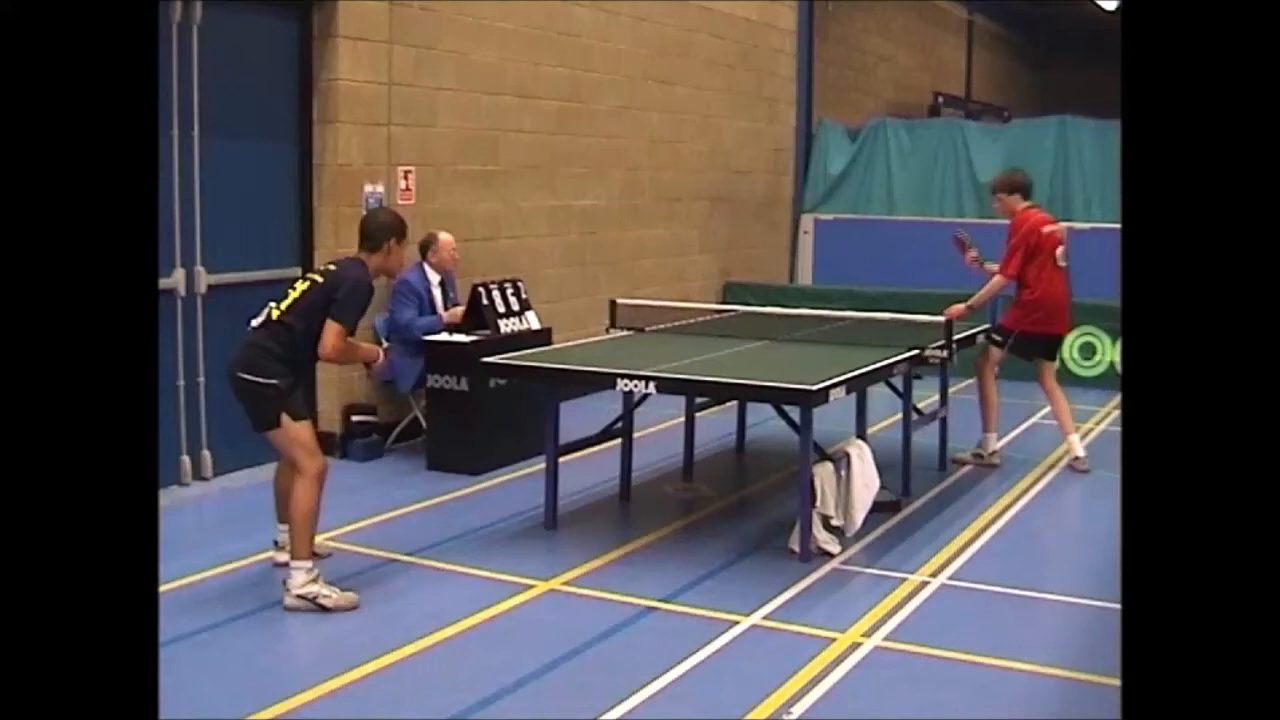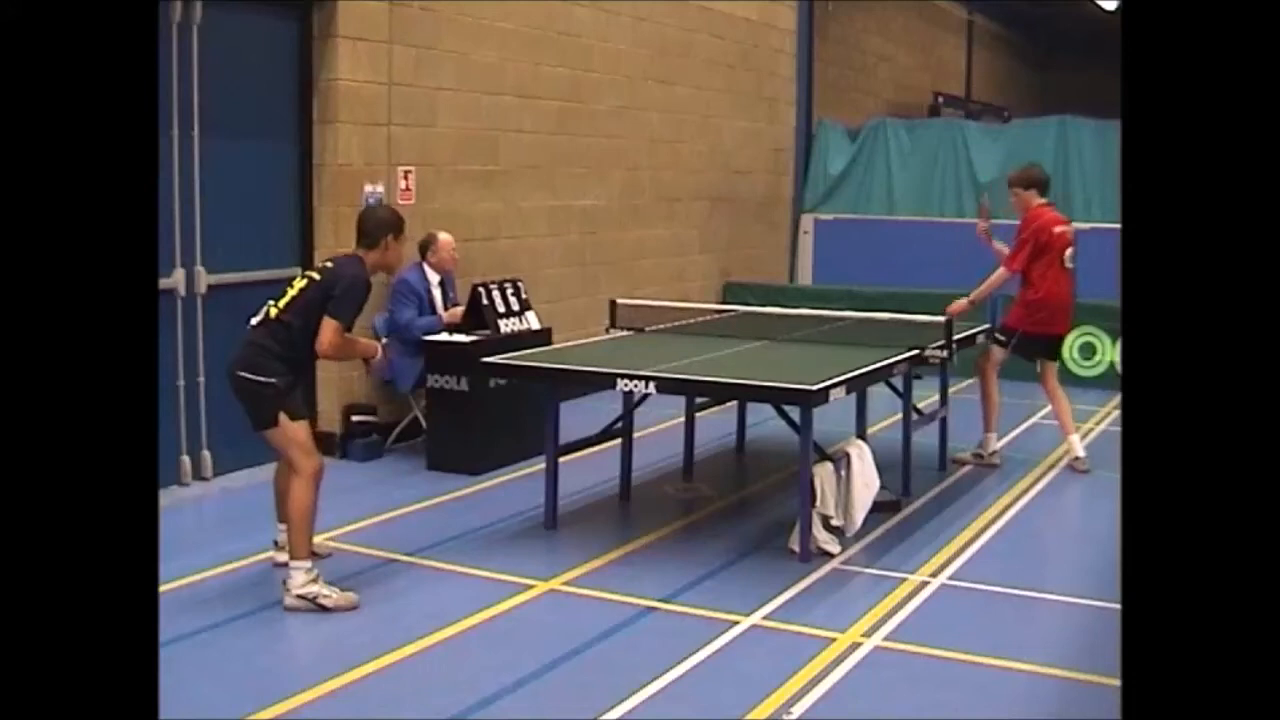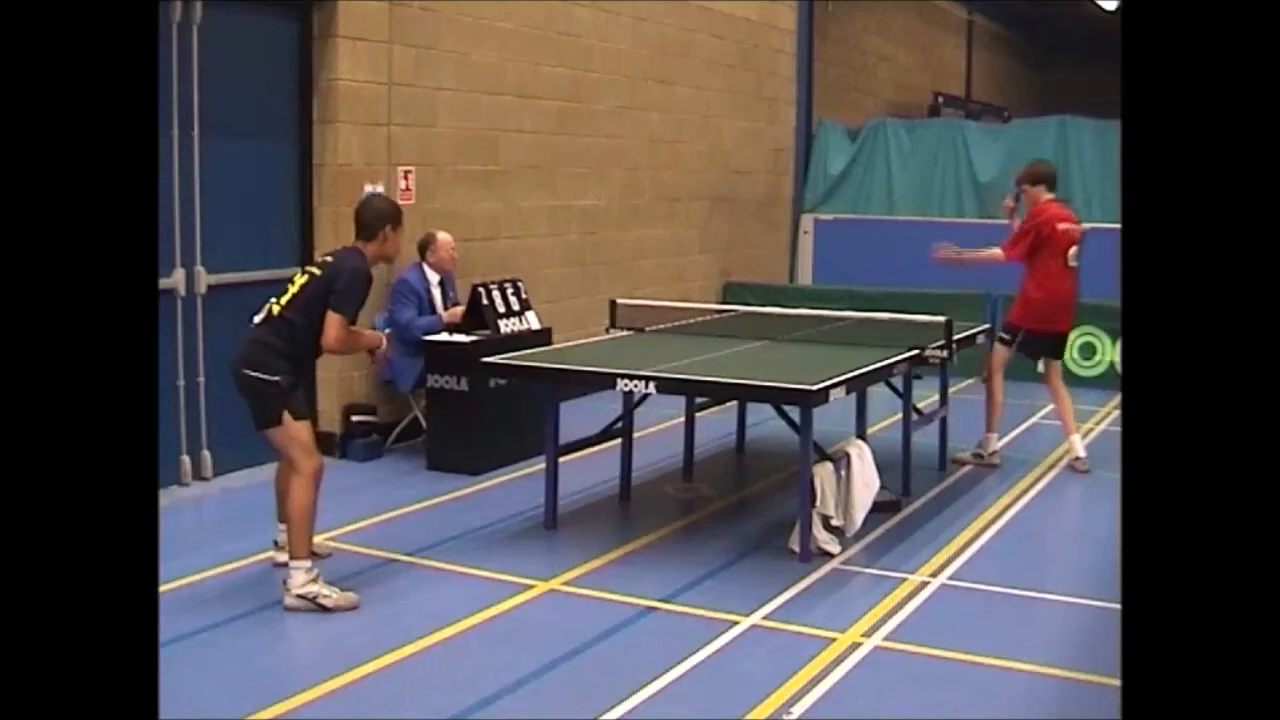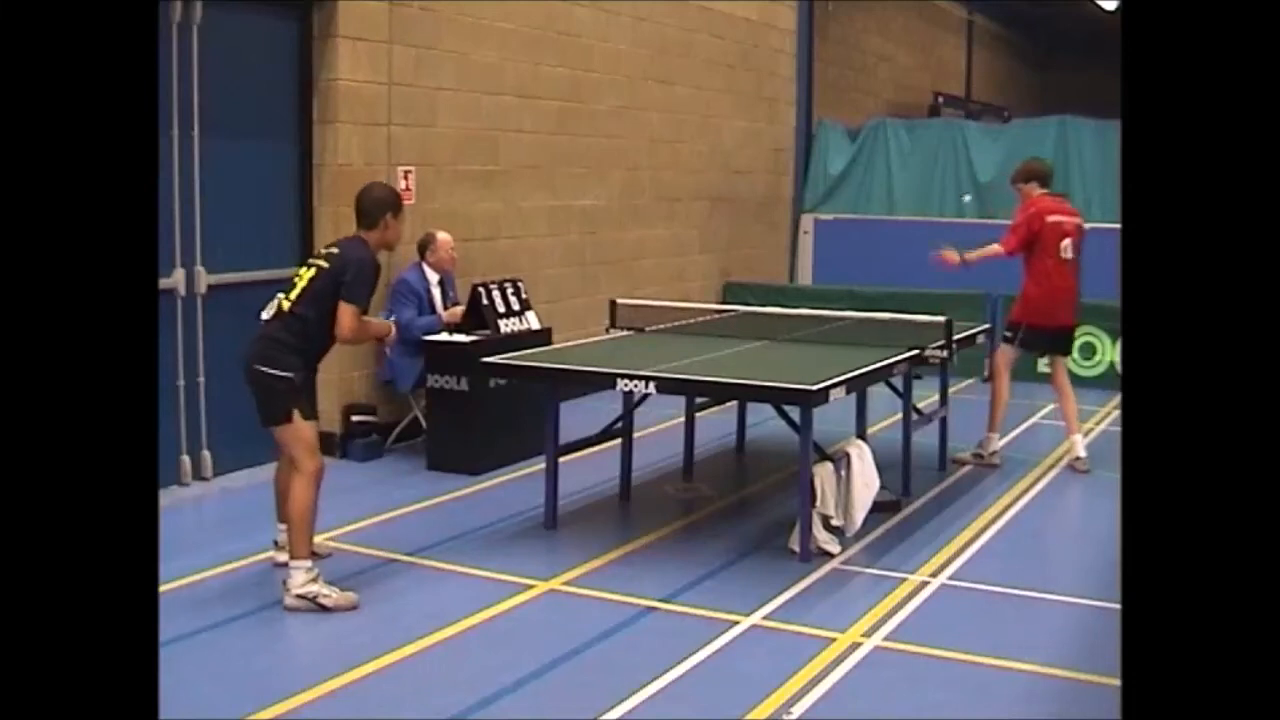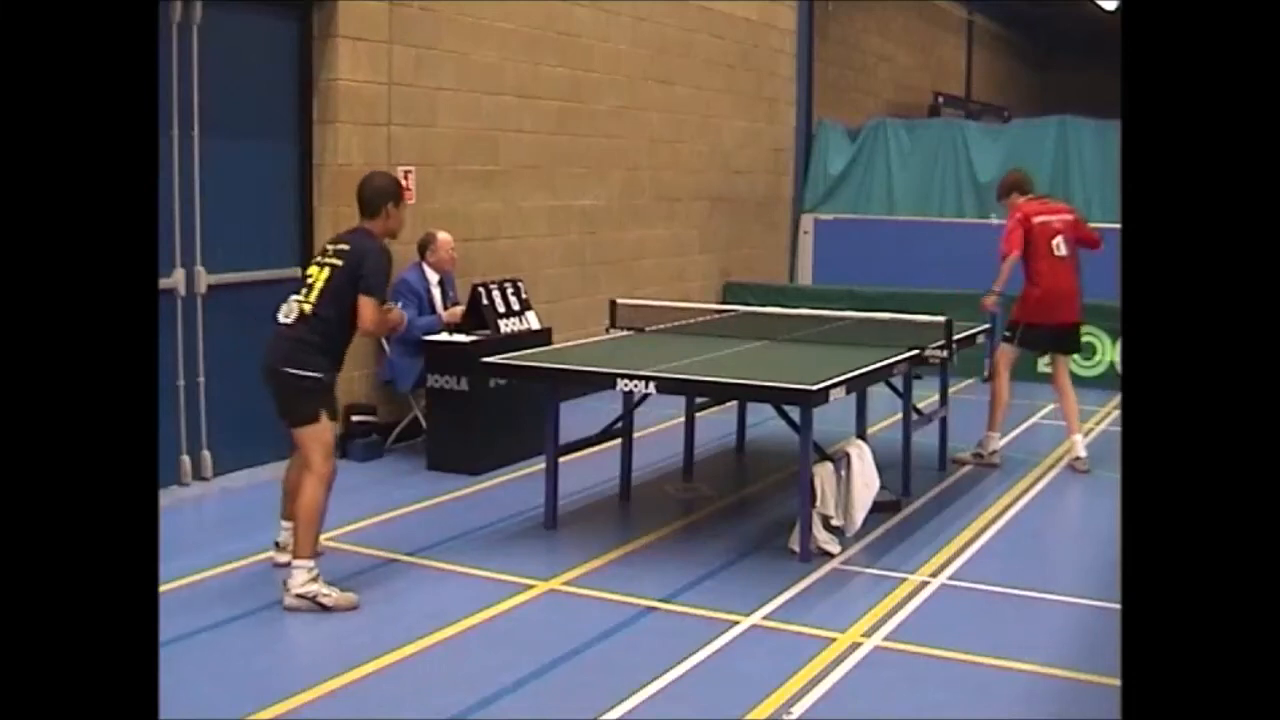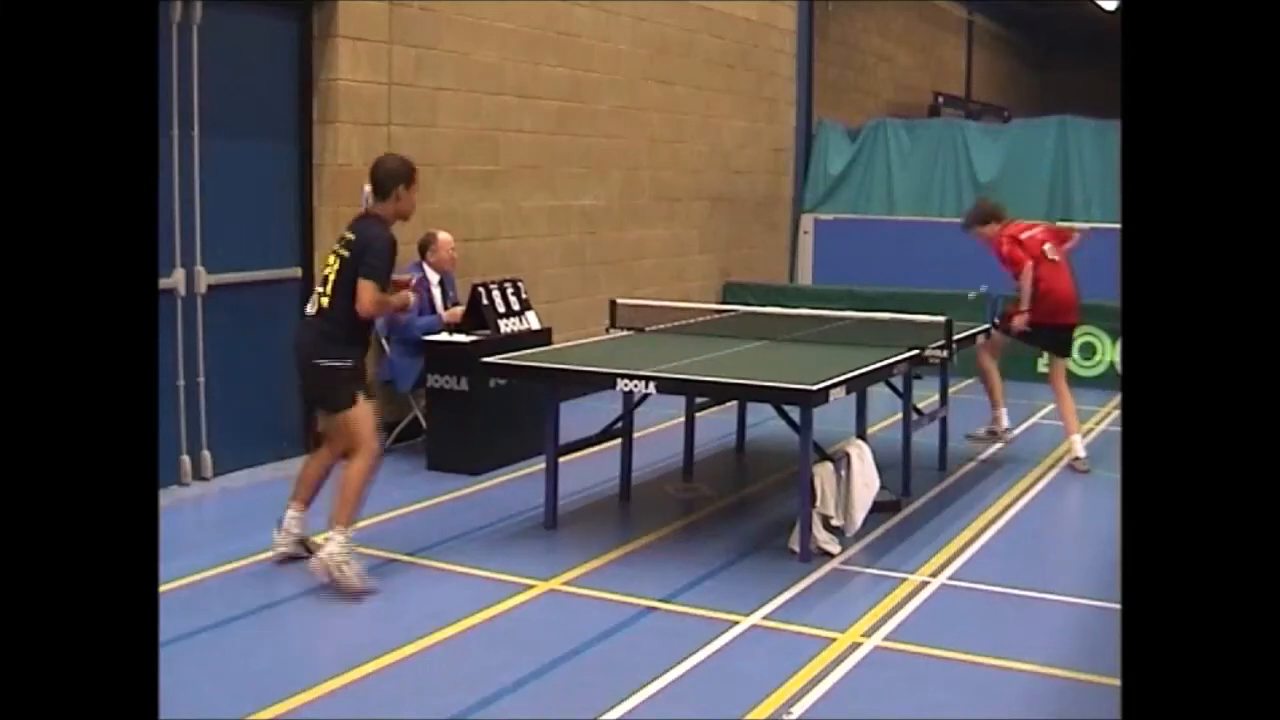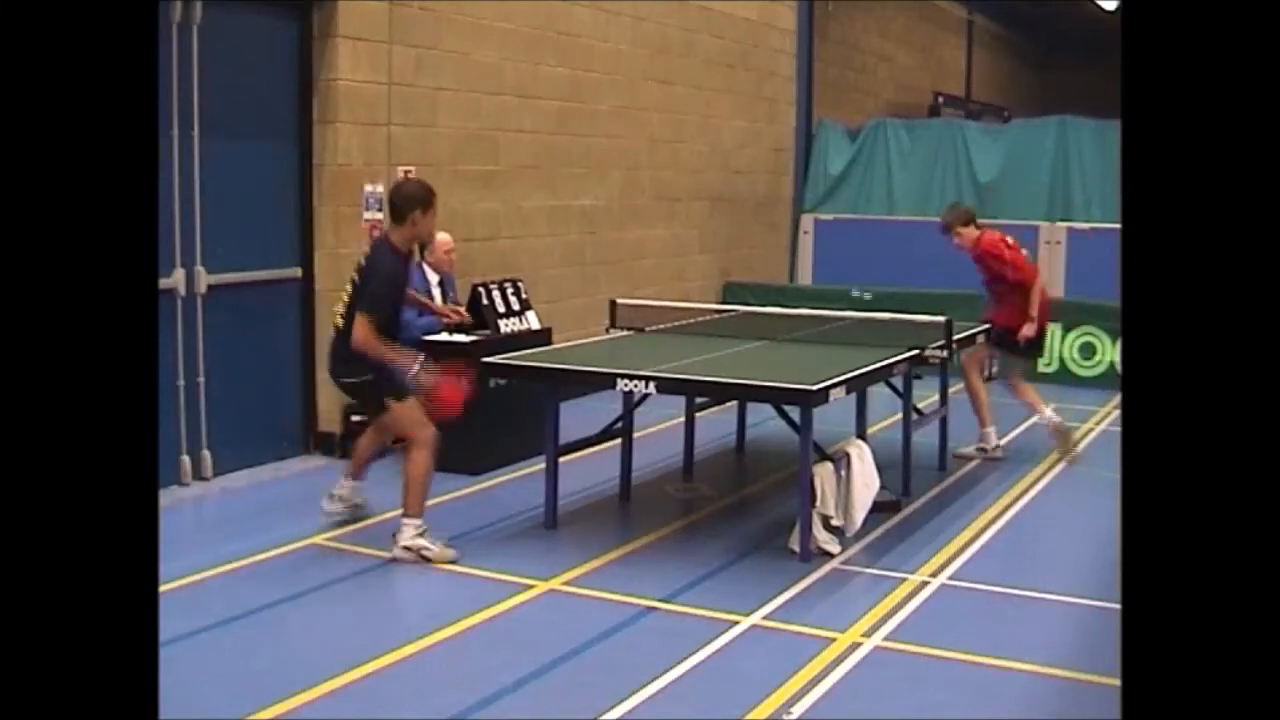
dt=0.2s
person 1, frame 1
left shoulder: (341, 269)
right shoulder: (358, 282)
right elbow: (328, 350)
left wrist: (361, 349)
right wrist: (368, 354)
left hip: (258, 366)
right hip: (264, 374)
left knee: (293, 454)
right knee: (312, 466)
left ankle: (288, 541)
right ankle: (302, 582)
person 1, frame 2
left shoulder: (340, 267)
right shoulder: (355, 279)
right elbow: (326, 346)
left wrist: (359, 345)
right wrist: (366, 349)
left hip: (259, 365)
right hip: (264, 373)
left knee: (292, 456)
right knee: (307, 466)
left ankle: (287, 541)
right ankle: (302, 581)
person 1, frame 3
left shoulder: (339, 260)
right shoulder: (356, 272)
right elbow: (332, 341)
left wrist: (361, 338)
right wrist: (371, 341)
left hip: (262, 362)
right hip: (270, 370)
left knee: (292, 455)
right knee: (307, 466)
left ankle: (287, 541)
right ankle: (301, 581)
person 1, frame 4
left shoulder: (339, 250)
right shoulder: (363, 261)
right elbow: (346, 331)
left wrist: (367, 324)
right wrist: (380, 329)
left hip: (267, 357)
right hip: (282, 366)
left knee: (293, 454)
right knee: (308, 466)
left ankle: (287, 540)
right ankle: (301, 582)
person 1, frame 5
left shoulder: (340, 243)
right shoulder: (374, 253)
right elbow: (368, 324)
left wrist: (379, 310)
right wrist: (395, 319)
left hip: (284, 357)
right hip: (307, 366)
left knee: (305, 454)
right knee: (320, 468)
left ankle: (287, 539)
right ankle: (303, 581)
person 1, frame 6
left shoulder: (363, 228)
right shoulder: (377, 239)
right elbow: (367, 306)
left wrist: (393, 291)
right wrist: (401, 300)
left hip: (321, 350)
right hip: (334, 354)
left knee: (336, 444)
right knee: (367, 450)
left ankle: (289, 532)
right ankle: (334, 547)
person 1, frame 7
left shoulder: (394, 247)
right shoulder: (384, 268)
right elbow: (362, 339)
right wrist: (413, 365)
left hip: (363, 366)
right hip: (359, 368)
left knee: (384, 425)
right knee: (424, 438)
left ankle: (345, 490)
right ankle: (411, 536)
person 2, frame 1
left shoulder: (1024, 225)
right shoulder: (1047, 222)
left elbow: (1006, 276)
left wrist: (967, 306)
right wrist: (983, 264)
left hip: (1031, 311)
right hip: (1055, 313)
left knee: (985, 365)
right knee: (1047, 379)
left ankle: (988, 447)
right ankle: (1077, 451)
person 2, frame 2
left shoulder: (1036, 220)
right shoulder: (1060, 221)
left elbow: (1009, 269)
left wrist: (970, 300)
right wrist: (992, 241)
left hip: (1033, 310)
right hip: (1058, 312)
left knee: (988, 364)
right knee: (1050, 379)
left ankle: (988, 447)
right ankle: (1078, 452)
person 2, frame 3
left shoulder: (1043, 215)
right shoulder: (1069, 219)
left elbow: (1007, 254)
left wrist: (960, 256)
right wrist: (1015, 220)
left hip: (1035, 308)
right hip: (1062, 311)
left knee: (995, 365)
right knee: (1054, 377)
left ankle: (989, 448)
right ankle: (1077, 451)
person 2, frame 4
left shoulder: (1030, 209)
right shoulder: (1071, 213)
left elbow: (1006, 247)
left wrist: (962, 259)
left hip: (1036, 305)
right hip: (1065, 309)
left knee: (1001, 366)
right knee: (1060, 376)
left ankle: (989, 448)
right ankle: (1078, 451)
person 2, frame 5
left shoulder: (1020, 215)
right shoulder: (1067, 212)
left elbow: (1013, 255)
right elbow: (1095, 242)
left wrist: (995, 292)
left hip: (1039, 302)
right hip: (1069, 305)
left knee: (1001, 366)
right knee: (1061, 376)
left ankle: (989, 448)
right ankle: (1079, 451)
person 2, frame 6
left shoulder: (1003, 241)
right shoulder: (1033, 228)
left elbow: (1026, 267)
right elbow: (1072, 238)
left wrist: (1023, 310)
left hip: (1043, 310)
right hip: (1066, 308)
left knee: (985, 347)
right knee: (1058, 380)
left ankle: (999, 423)
right ankle: (1078, 452)
person 2, frame 7
left shoulder: (989, 247)
right shoulder: (988, 242)
left elbow: (1032, 277)
right elbow: (1019, 275)
left wrist: (1032, 320)
left hip: (1017, 315)
right hip: (1013, 312)
left knee: (969, 362)
right knee: (1013, 378)
left ankle: (989, 442)
right ankle: (1053, 421)
